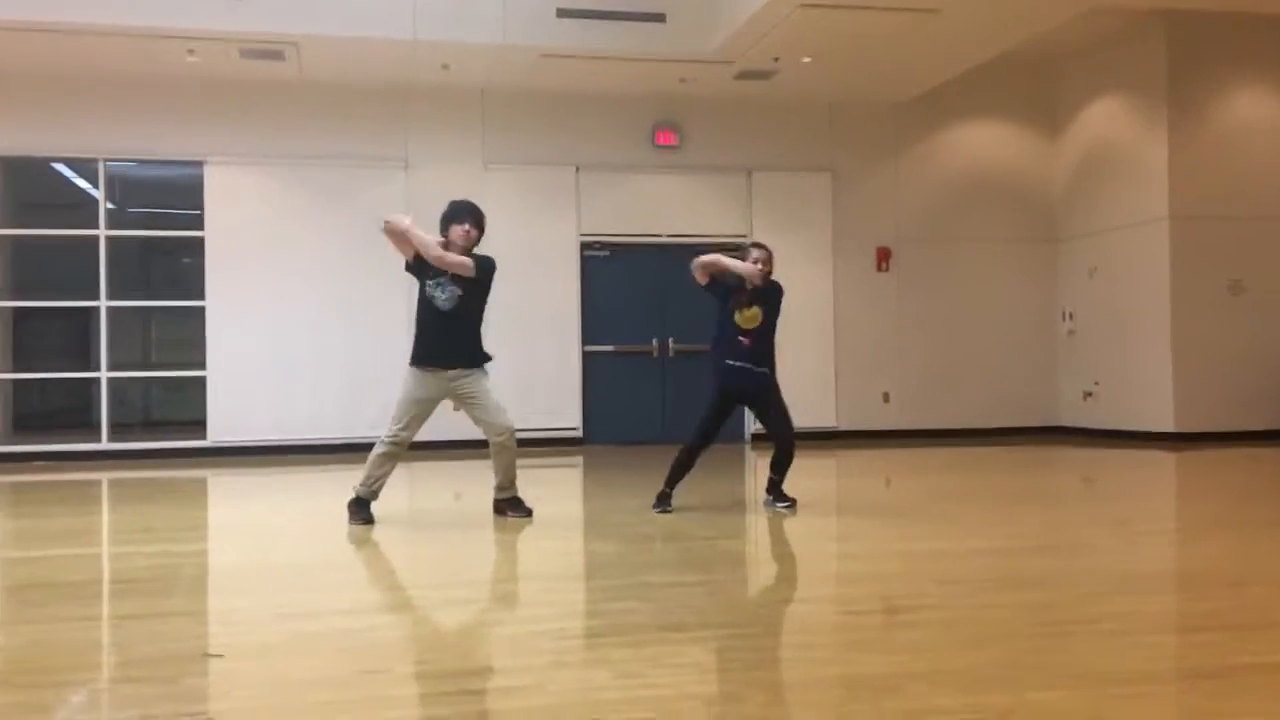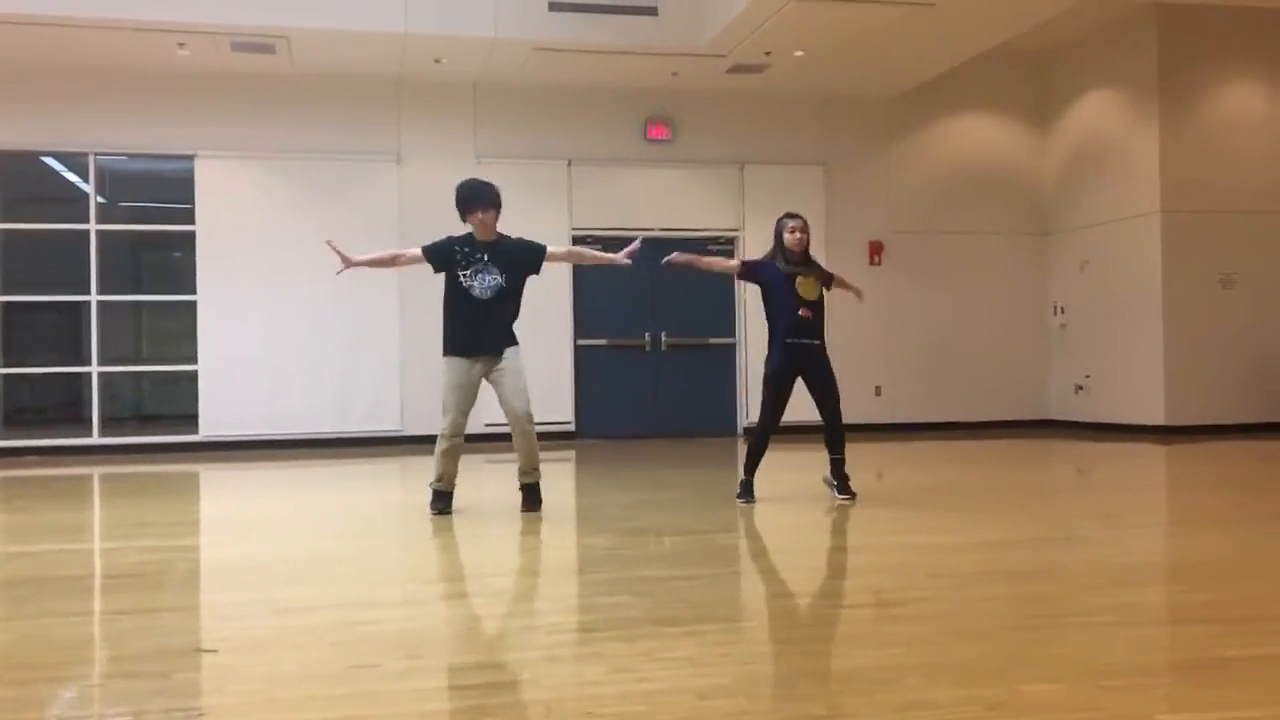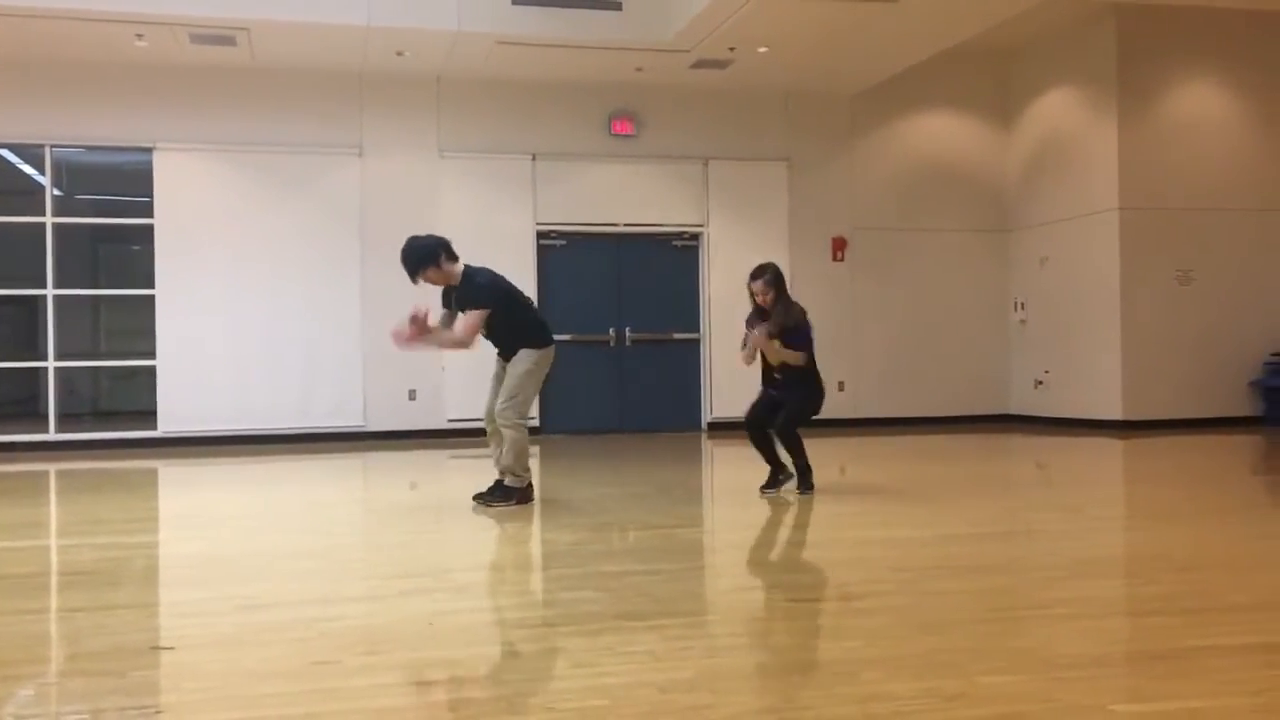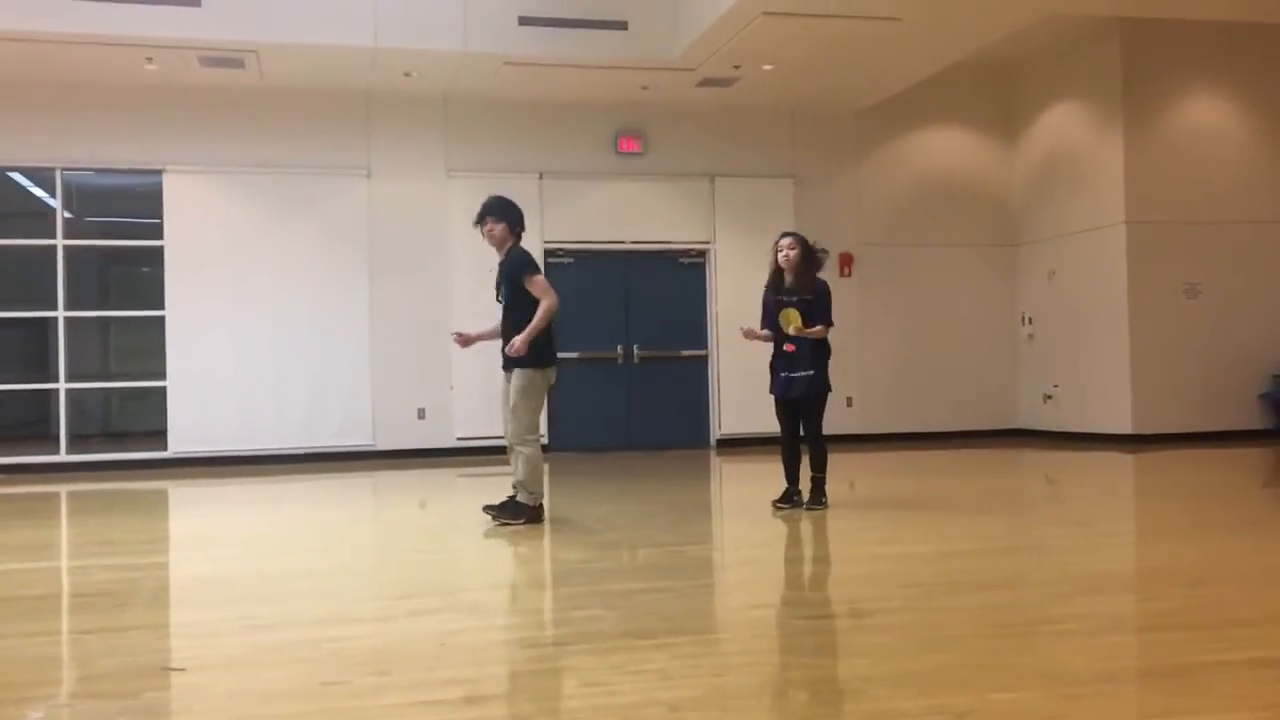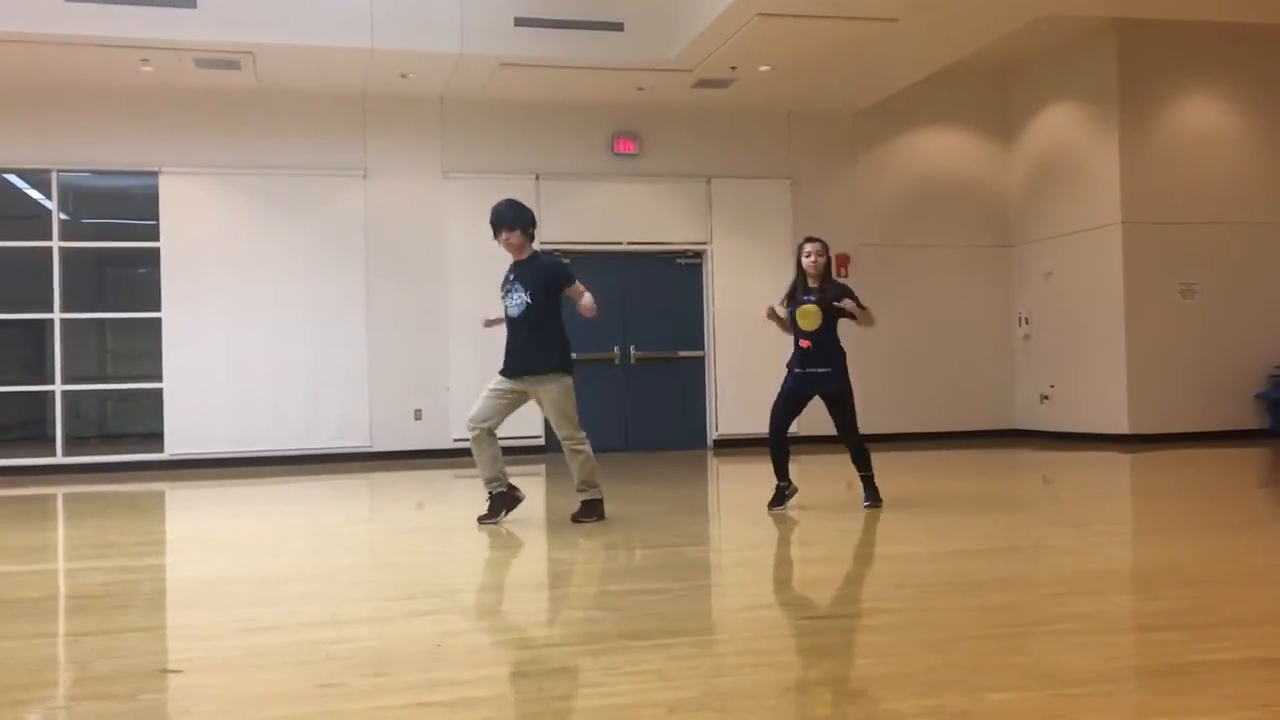
dt=1s
person 1, frame 1
left shoulder: (484, 265)
right shoulder: (423, 260)
left elbow: (446, 262)
right elbow: (391, 229)
left wrist: (412, 231)
right wrist: (428, 239)
left hip: (469, 370)
right hip: (425, 368)
left knee: (502, 431)
right knee: (397, 436)
left ankle: (505, 495)
right ankle: (362, 498)
person 1, frame 2
left shoulder: (517, 250)
right shoulder: (452, 248)
left elbow: (567, 254)
right elbow: (402, 257)
left wrist: (612, 258)
right wrist: (356, 261)
left hip: (503, 349)
right hip: (460, 352)
left knee: (520, 413)
right knee: (452, 425)
left ankle: (530, 484)
right ankle: (442, 488)
person 1, frame 3
left shoulder: (482, 284)
right shoulder: (452, 290)
left elbow: (464, 339)
right elbow: (444, 329)
left wrist: (420, 339)
right wrist: (420, 328)
left hip: (534, 346)
right hip: (508, 350)
left knee: (509, 414)
right knee: (494, 417)
left ankle: (517, 485)
right ankle: (507, 481)
person 1, frame 4
left shoulder: (519, 259)
right shoulder: (504, 266)
left elbow: (550, 301)
left wrist: (525, 337)
right wrist: (477, 337)
left hip: (533, 361)
right hip: (516, 362)
left knee: (523, 433)
right knee: (513, 433)
left ankle: (530, 503)
right ankle: (521, 498)
person 1, frame 5
left shoulder: (549, 266)
right shoulder: (510, 273)
left elbow: (586, 303)
left wrist: (586, 304)
right wrist: (500, 318)
left hip: (549, 369)
right hip: (513, 370)
left knee: (570, 436)
right knee: (478, 424)
left ankle: (592, 498)
right ankle: (502, 492)
person 2, frame 1
left shoulder: (770, 290)
right shoulder: (728, 291)
left elbow: (754, 277)
right elbow: (698, 266)
left wrist: (721, 259)
right wrist: (721, 262)
left hip: (763, 381)
right hip: (729, 379)
left knee: (785, 438)
right knee: (701, 438)
left ankle: (774, 490)
right ankle: (665, 493)
person 2, frame 2
left shoulder: (813, 268)
right shoulder: (771, 266)
left elbow: (831, 278)
right elbow: (731, 266)
left wrist: (851, 287)
right wrist: (690, 258)
left hip: (815, 353)
right hip: (782, 354)
left knee: (832, 416)
right knee: (768, 421)
left ankle: (838, 477)
right ankle: (746, 481)
person 2, frame 3
left shoulder: (795, 317)
right shoulder: (756, 318)
left elbow: (801, 358)
right elbow: (747, 359)
left wrist: (771, 347)
right wrist: (752, 344)
left hip: (804, 388)
right hip: (774, 388)
left knee: (784, 426)
right knee: (753, 423)
left ankle: (804, 474)
right ankle: (779, 470)
person 2, frame 4
left shoulder: (817, 288)
right shoulder: (771, 292)
left elbow: (824, 329)
right elbow: (771, 333)
left wrist: (805, 332)
right wrist: (754, 335)
left hip: (812, 372)
right hip: (782, 373)
left knee: (812, 432)
right knee: (788, 434)
left ankle: (818, 491)
right ankle: (792, 490)
person 2, frame 5
left shoulder: (838, 290)
right shoulder: (795, 291)
left elbow: (868, 321)
left wrist: (853, 309)
right wrist: (773, 314)
left hip: (832, 373)
right hip: (799, 373)
left knee: (850, 434)
right knee: (775, 430)
left ankle: (870, 487)
right ankle: (784, 487)
